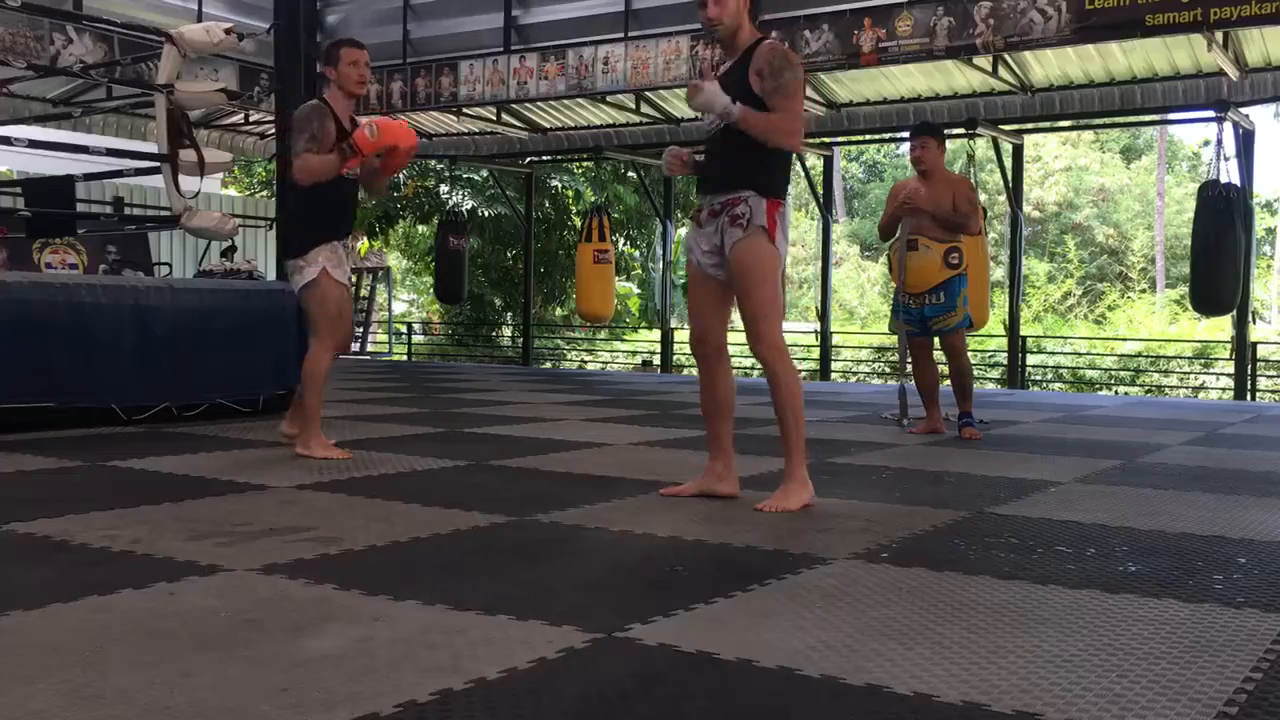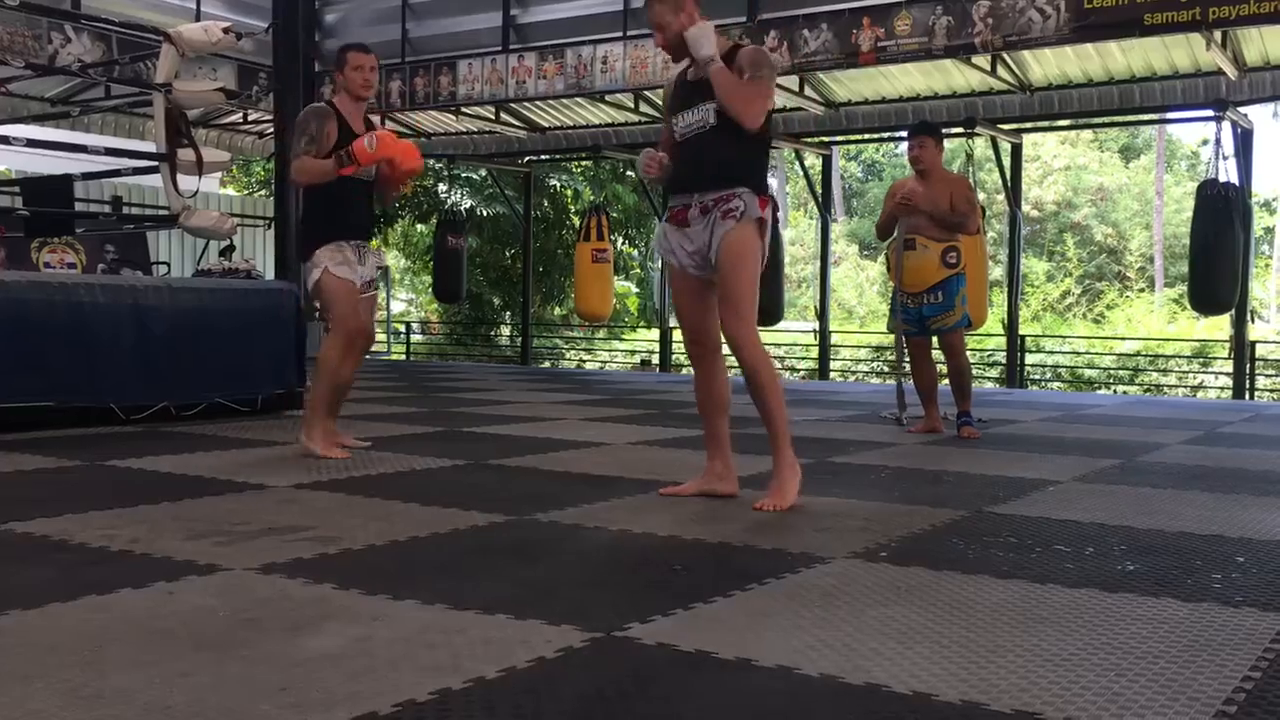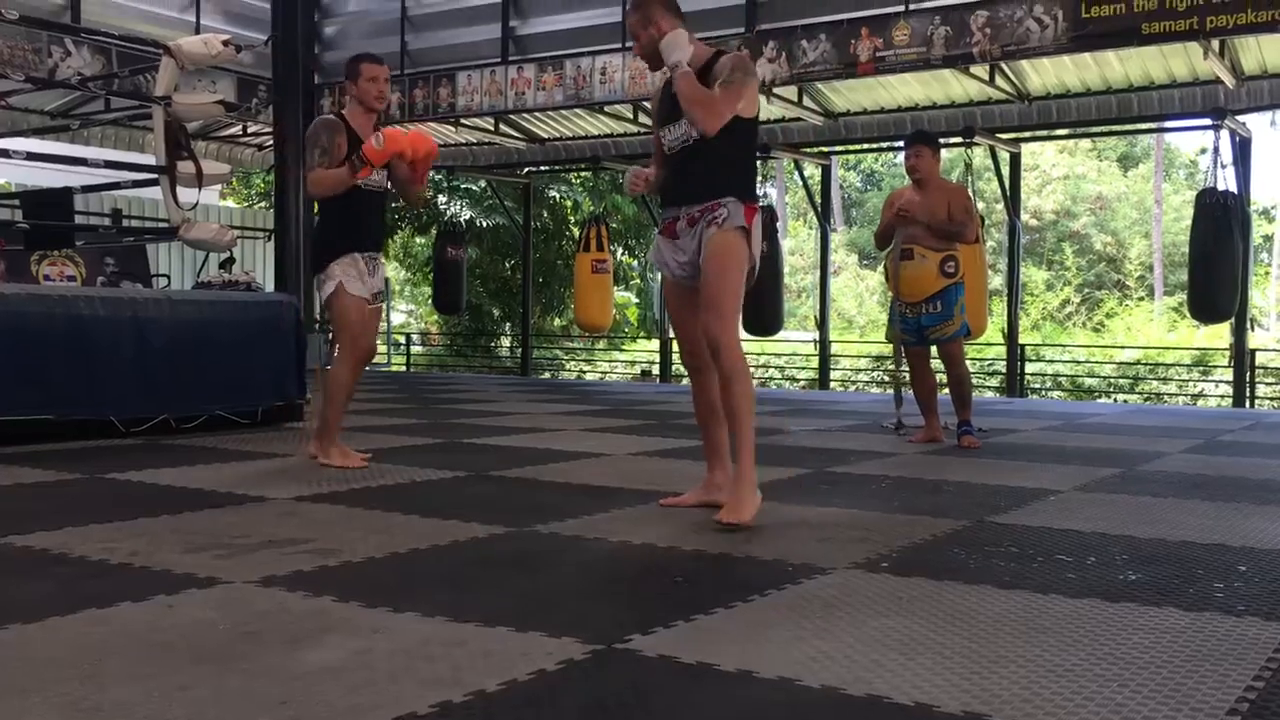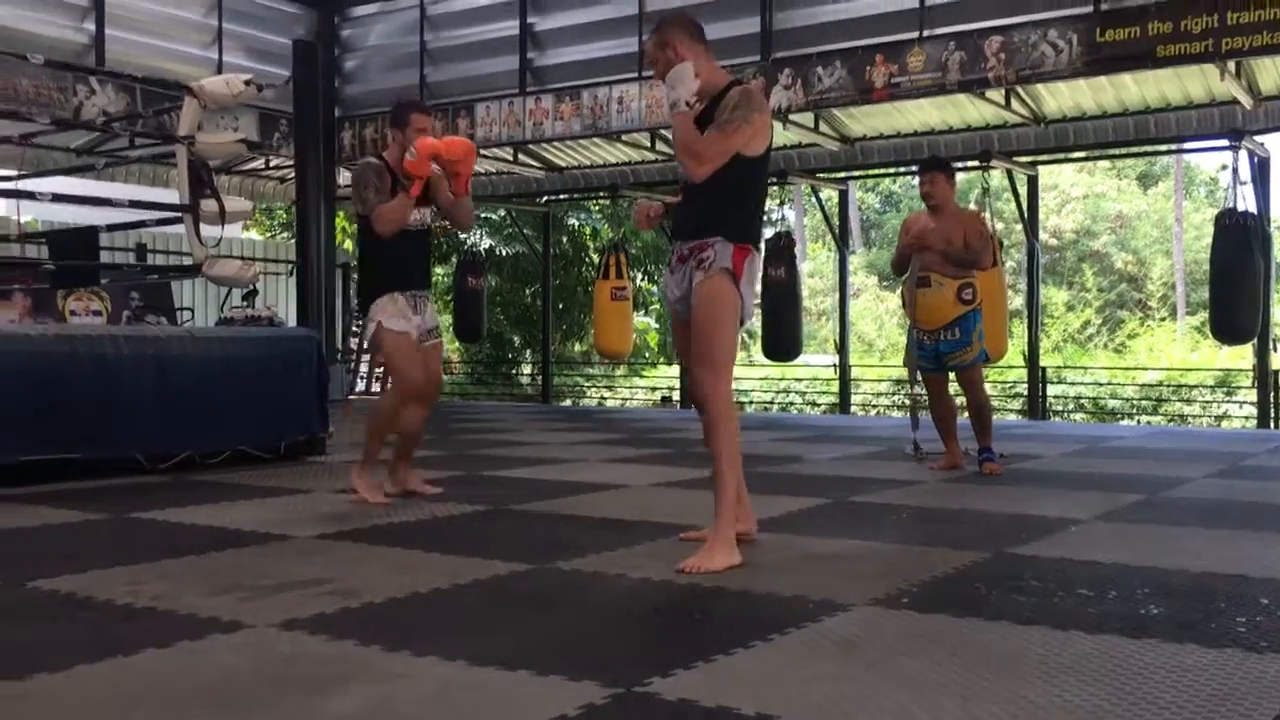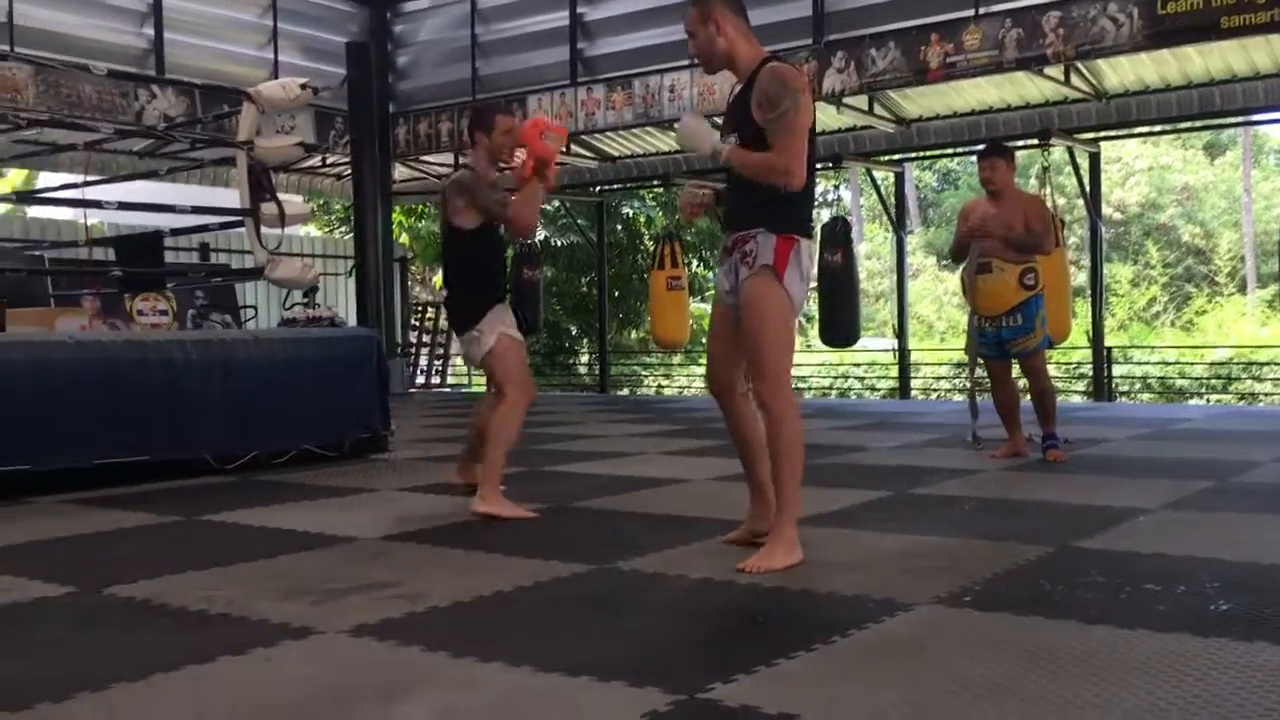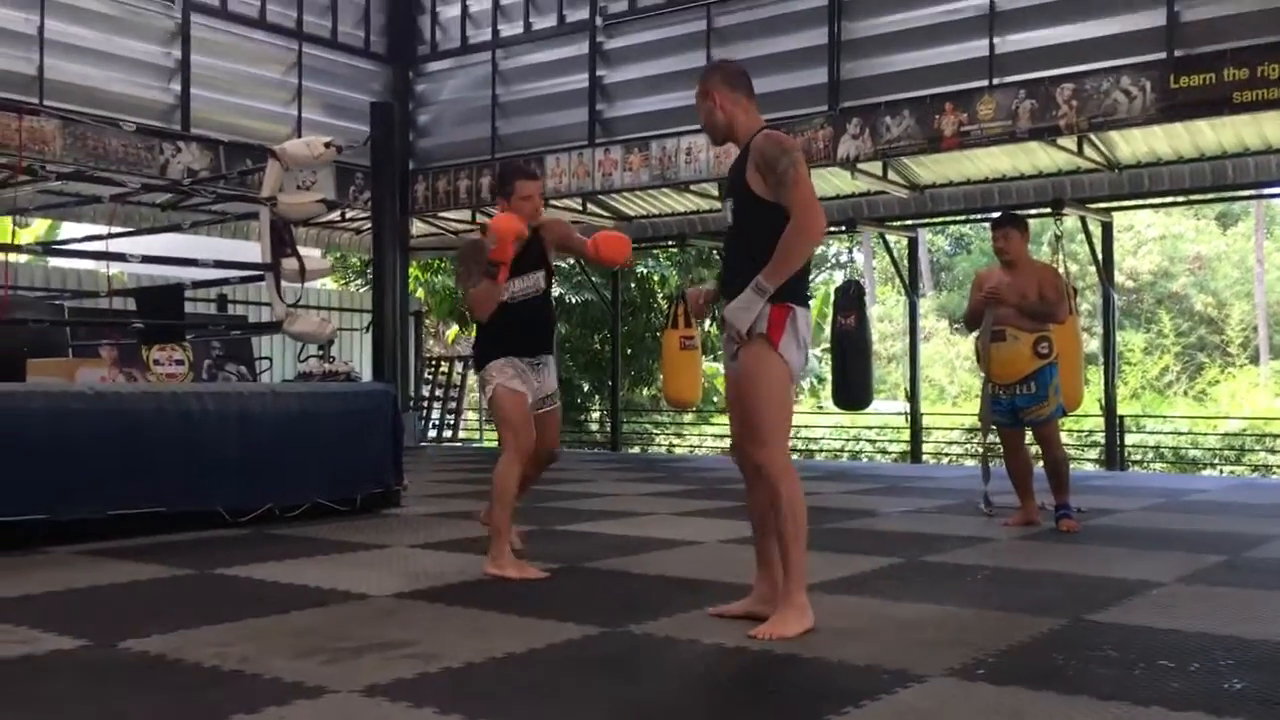
dt=0.4s
person 1, frame 1
left shoulder: (772, 57)
right shoulder: (721, 75)
left elbow: (789, 134)
left wrist: (723, 108)
right wrist: (690, 162)
left hip: (754, 213)
right hip: (709, 215)
left knee: (767, 344)
right knee: (706, 345)
left ankle: (797, 478)
right ankle: (720, 471)
person 1, frame 2
left shoulder: (748, 59)
right shoulder: (677, 84)
left elbow: (750, 115)
left wrist: (708, 56)
right wrist: (658, 165)
left hip: (735, 207)
right hip: (682, 218)
left knee: (739, 333)
right knee: (700, 347)
left ankle: (785, 462)
right ankle: (719, 469)
person 1, frame 3
left shoulder: (732, 66)
right shoulder: (664, 94)
left elbow: (709, 119)
left wrist: (680, 63)
right wrist: (646, 178)
left hip: (725, 214)
right hip: (674, 227)
left knee: (718, 336)
right knee: (694, 357)
left ankle: (746, 476)
right ankle: (718, 478)
person 1, frame 4
left shoulder: (746, 100)
right shoulder: (697, 110)
left elbow: (698, 166)
left wrist: (678, 103)
right wrist: (661, 210)
left hip: (724, 254)
right hip: (686, 257)
left knee: (713, 387)
right knee: (702, 393)
left ankle: (723, 540)
right ankle: (739, 511)
person 1, frame 5
left shoulder: (779, 79)
right shoulder: (743, 93)
left elbow: (790, 174)
left wrist: (714, 145)
right wrist: (714, 198)
left hip: (775, 247)
right hip: (740, 247)
left knee: (771, 391)
right knee: (723, 381)
left ankle: (785, 534)
right ankle: (763, 507)
person 1, frame 6
left shoulder: (771, 146)
right shoulder: (747, 158)
left elbow: (811, 224)
left wrist: (755, 294)
right wrist: (718, 289)
left hip: (771, 318)
right hip: (748, 321)
left knee: (770, 457)
right knee: (748, 455)
left ankle: (796, 600)
right ankle: (768, 589)
person 2, frame 1
left shoulder: (354, 123)
right shoulder: (314, 115)
left elbow: (370, 186)
right elbow: (302, 172)
right wrist: (352, 151)
left hip: (331, 242)
right hip: (311, 241)
left knee: (337, 337)
right knee: (328, 336)
left ankle: (296, 417)
right ankle: (309, 436)
person 2, frame 2
left shoulder: (373, 128)
right shoulder: (319, 117)
left elbow: (383, 195)
right elbow: (299, 172)
left wrist: (399, 173)
right wrist: (351, 156)
left hip: (360, 246)
right hip: (325, 243)
left knee: (360, 338)
right knee: (345, 329)
left ankle: (328, 425)
right ankle: (314, 428)
person 2, frame 3
left shoulder: (386, 139)
right shoulder: (329, 128)
left elbow: (412, 197)
right elbow: (315, 186)
left wrist: (419, 168)
right wrist: (361, 163)
left hip: (370, 257)
right hip: (338, 255)
left knee: (360, 353)
right knee: (354, 349)
left ankle: (323, 437)
right ankle: (329, 445)
person 2, frame 4
left shoulder: (430, 177)
right shoulder: (371, 172)
left elbow: (464, 222)
right elbow: (384, 225)
left wrist: (460, 179)
right wrist: (412, 181)
left hip: (419, 296)
right hip: (384, 296)
left knee: (429, 387)
right knee: (408, 382)
left ankle: (401, 472)
right ankle: (365, 469)
person 2, frame 5
left shoulder: (487, 182)
right shoulder: (467, 184)
left elbow: (518, 228)
right elbow: (524, 223)
left wrist: (539, 183)
right wrist: (540, 175)
left hip: (484, 306)
right hip: (479, 309)
left knee: (504, 392)
right knee: (520, 393)
left ankle: (468, 467)
right ankle: (488, 493)
person 2, frame 6
left shoulder: (549, 232)
right shoulder: (476, 247)
left elbow: (593, 250)
right elbow: (480, 311)
left wrist: (605, 250)
right wrist: (498, 263)
left hip: (540, 357)
right hip: (500, 359)
left knee: (546, 451)
right knee: (520, 445)
left ankle: (498, 510)
right ankle: (499, 555)
person 3, frame 1
left shoulder: (958, 184)
right shoulder: (901, 188)
left elbow: (972, 225)
right elbow: (884, 234)
left wrist: (929, 209)
right wrist: (896, 212)
left hip: (944, 278)
left knee: (955, 348)
right knee: (918, 350)
left ankle: (966, 416)
right ankle: (933, 417)
person 3, frame 2
left shoulder: (956, 183)
right shoulder: (898, 187)
left elbow: (970, 225)
right elbow: (881, 233)
left wrist: (927, 209)
right wrist: (894, 212)
left hip: (943, 277)
right hip: (907, 279)
left knee: (953, 347)
right knee: (916, 349)
left ankle: (964, 416)
right ankle: (931, 416)
person 3, frame 3
left shoulder: (954, 192)
right shoulder: (896, 197)
left elbow: (968, 233)
right elbow: (880, 243)
left wrist: (923, 219)
right wrist: (891, 222)
left hip: (941, 287)
right hip: (905, 289)
left knee: (953, 356)
right knee: (916, 359)
left ankle: (965, 425)
right ankle: (931, 426)
person 3, frame 4
left shoulder: (969, 219)
right shoulder: (912, 223)
left elbow: (984, 260)
right elbow: (896, 270)
left wrist: (939, 248)
right wrist: (906, 250)
left hip: (958, 313)
right hip: (923, 316)
left knee: (972, 383)
right knee: (934, 386)
left ankle: (986, 452)
right ankle: (952, 452)
person 3, frame 5
left shoulder: (1030, 203)
right shoulder: (970, 209)
left elbow: (1046, 244)
right elbow: (956, 257)
left wrist: (1001, 233)
right wrist: (964, 238)
left hip: (1020, 299)
left knee: (1035, 369)
right knee: (997, 374)
left ankle: (1050, 438)
right ankle: (1015, 440)
person 3, frame 6
left shoulder: (1044, 273)
right shoulder: (984, 277)
left elbow: (1060, 313)
right elbow: (969, 324)
left wrist: (1017, 301)
right wrist: (978, 307)
left hip: (1035, 367)
right hip: (998, 371)
left knee: (1049, 438)
right knee: (1010, 442)
left ankle: (1063, 508)
right ankle: (1028, 507)
